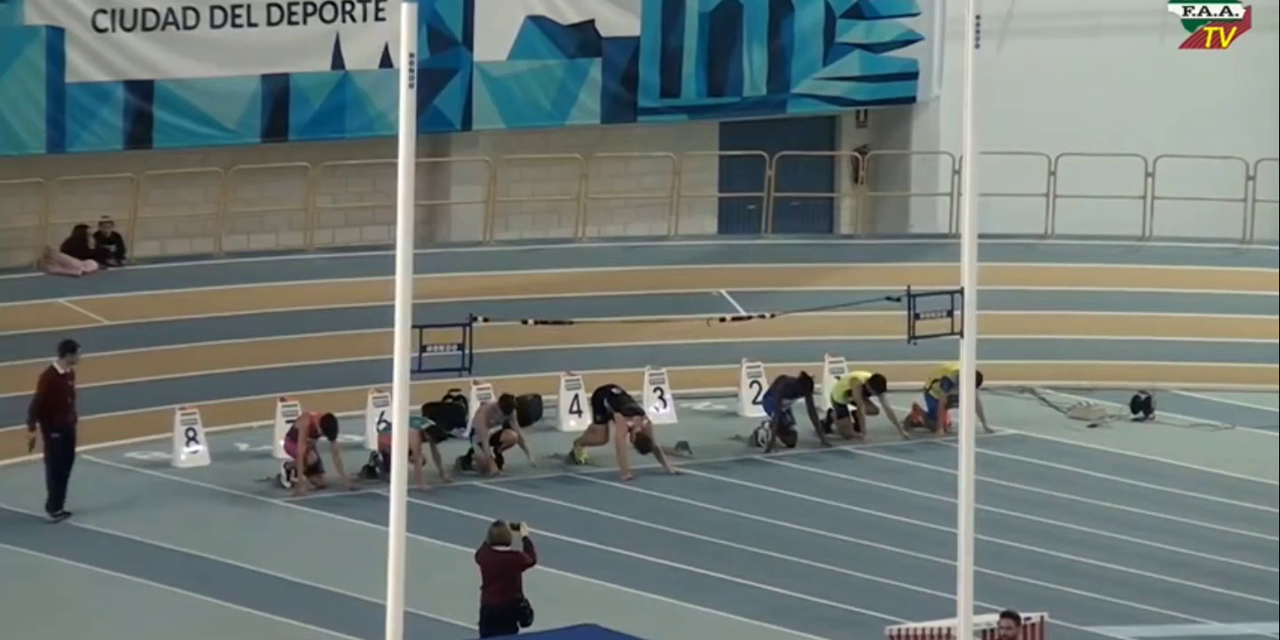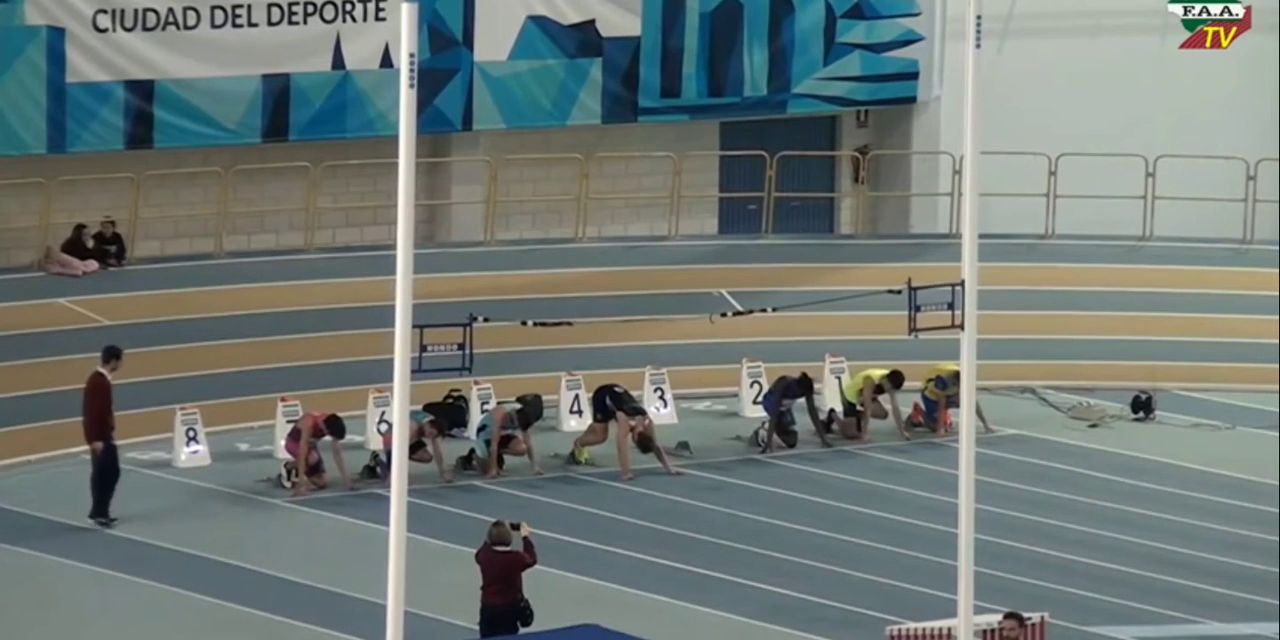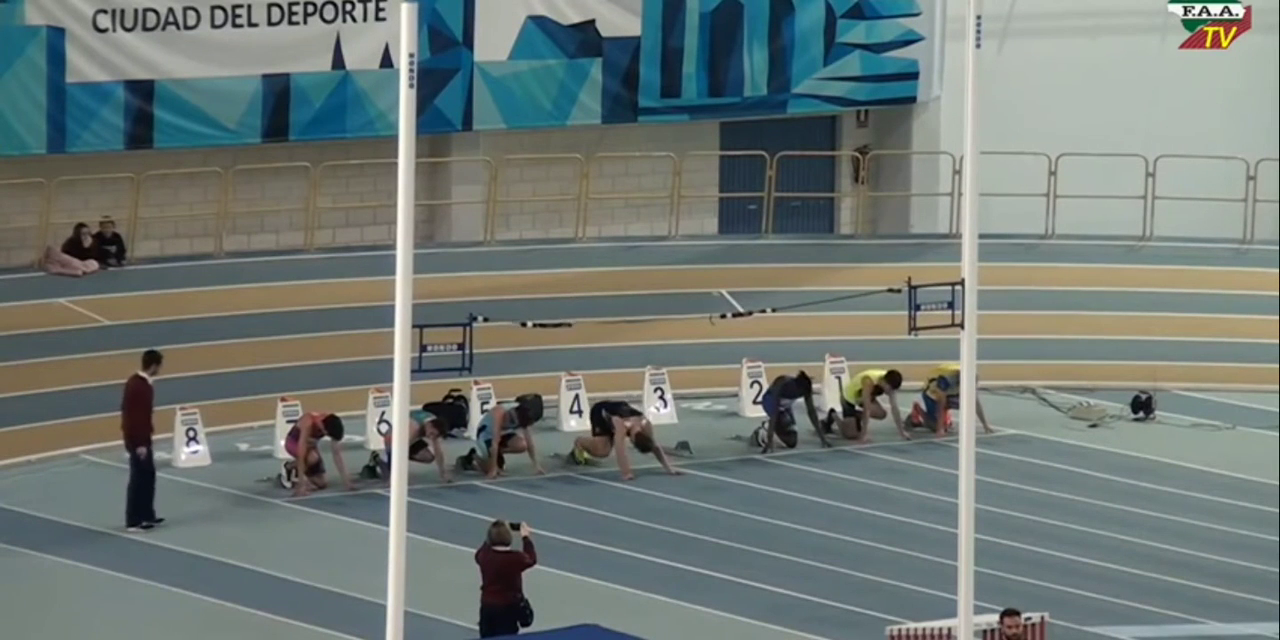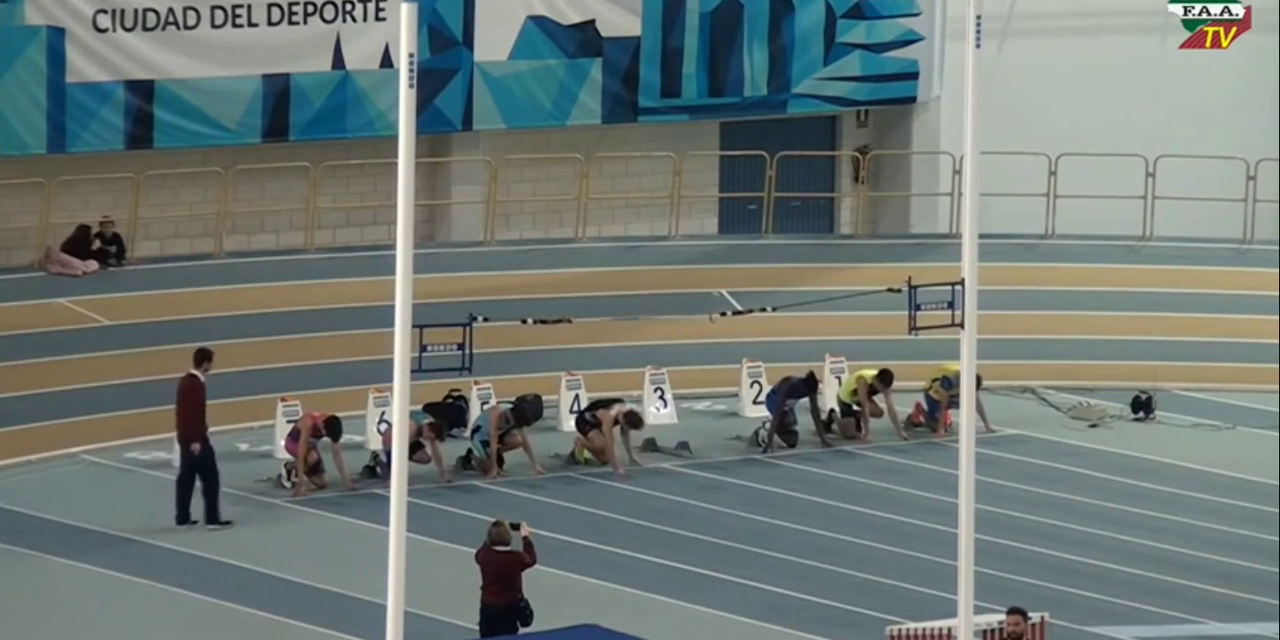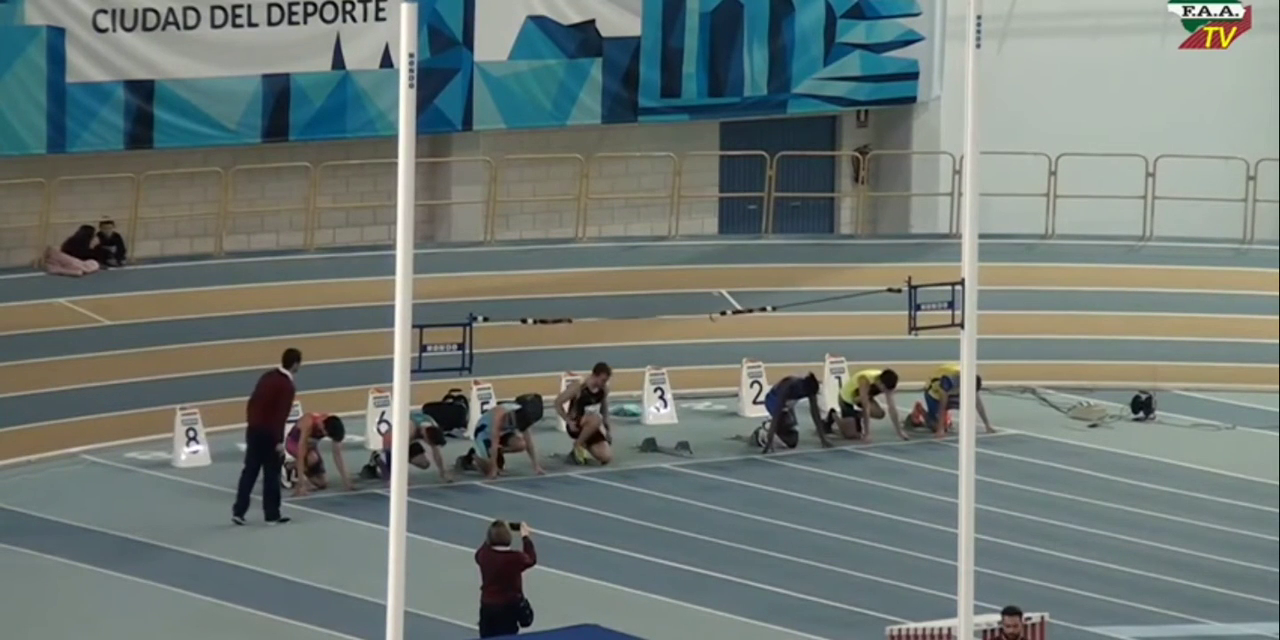
dt=1s
person 1, frame 1
left shoulder: (70, 374)
right shoulder: (48, 376)
right elbow: (37, 404)
left wrist: (74, 421)
right wrist: (32, 428)
left hip: (68, 427)
right hip: (53, 429)
left knee: (65, 467)
right knee: (55, 468)
left ankle: (56, 505)
right ankle: (54, 507)
person 1, frame 2
left shoulder: (99, 379)
right shoulder: (100, 382)
right elbow: (94, 412)
right wrist: (96, 439)
left hip: (102, 434)
right hip: (100, 436)
left knee: (100, 474)
right knee: (110, 473)
left ankle: (100, 513)
right ankle: (98, 512)
person 1, frame 3
left shoulder: (134, 381)
right shoulder: (143, 387)
right elbow: (140, 417)
right wrist: (141, 444)
left hip: (132, 436)
right hip: (138, 439)
left knee: (147, 476)
right knee: (140, 479)
left ankle: (148, 515)
right ankle: (134, 521)
person 1, frame 4
left shoulder: (186, 380)
right shoulder: (196, 384)
right elbow: (193, 414)
right wrist: (195, 440)
left hip: (184, 435)
right hip: (194, 437)
left knee: (186, 476)
right knee: (210, 476)
left ankle: (182, 517)
right ankle: (213, 519)
person 1, frame 5
left shoulder: (267, 377)
right shoulder: (287, 385)
left elbow: (252, 402)
right elbow: (281, 414)
right wrist: (279, 440)
left hip: (254, 430)
right hip: (269, 434)
left knee: (249, 471)
right knee: (272, 474)
left ankle: (239, 511)
right ankle: (272, 515)
